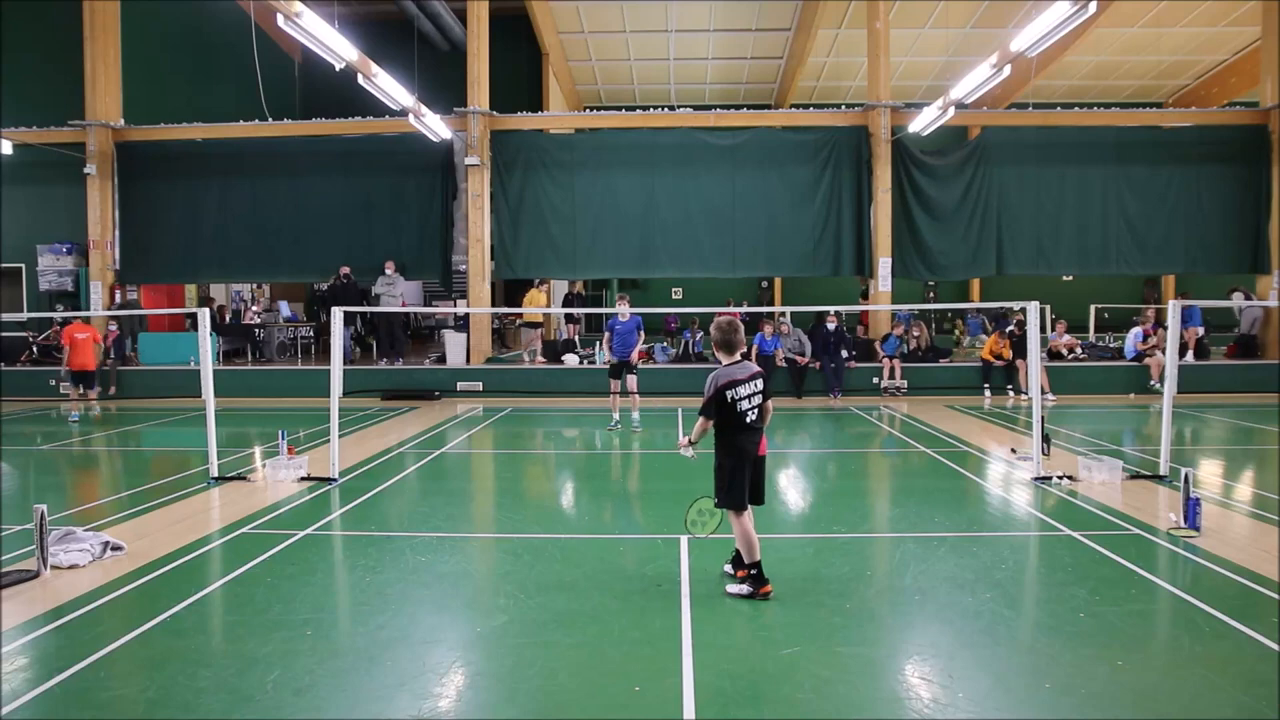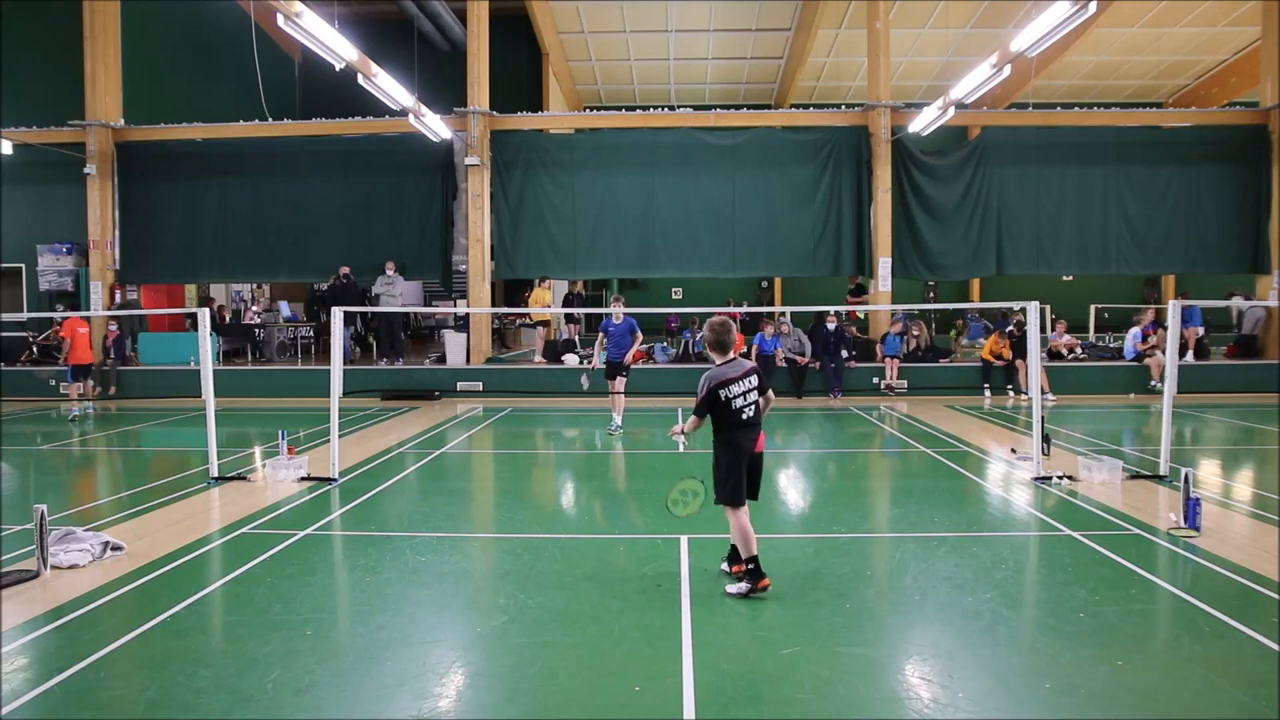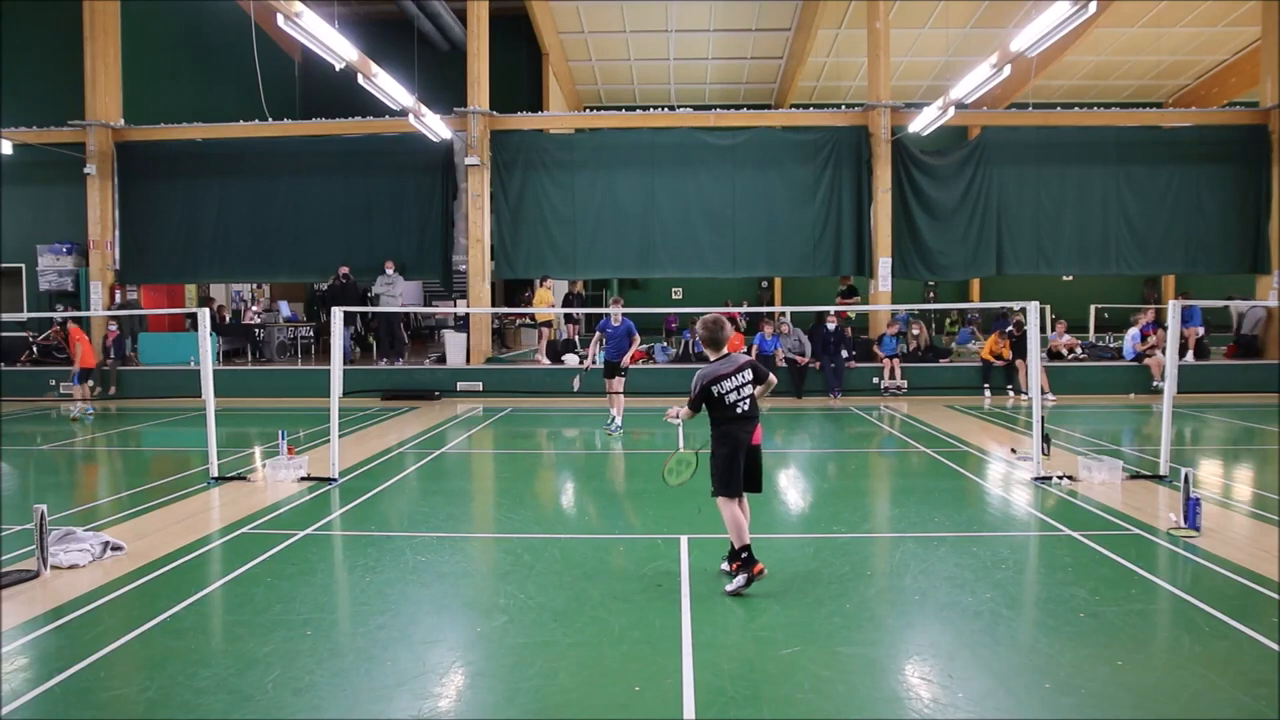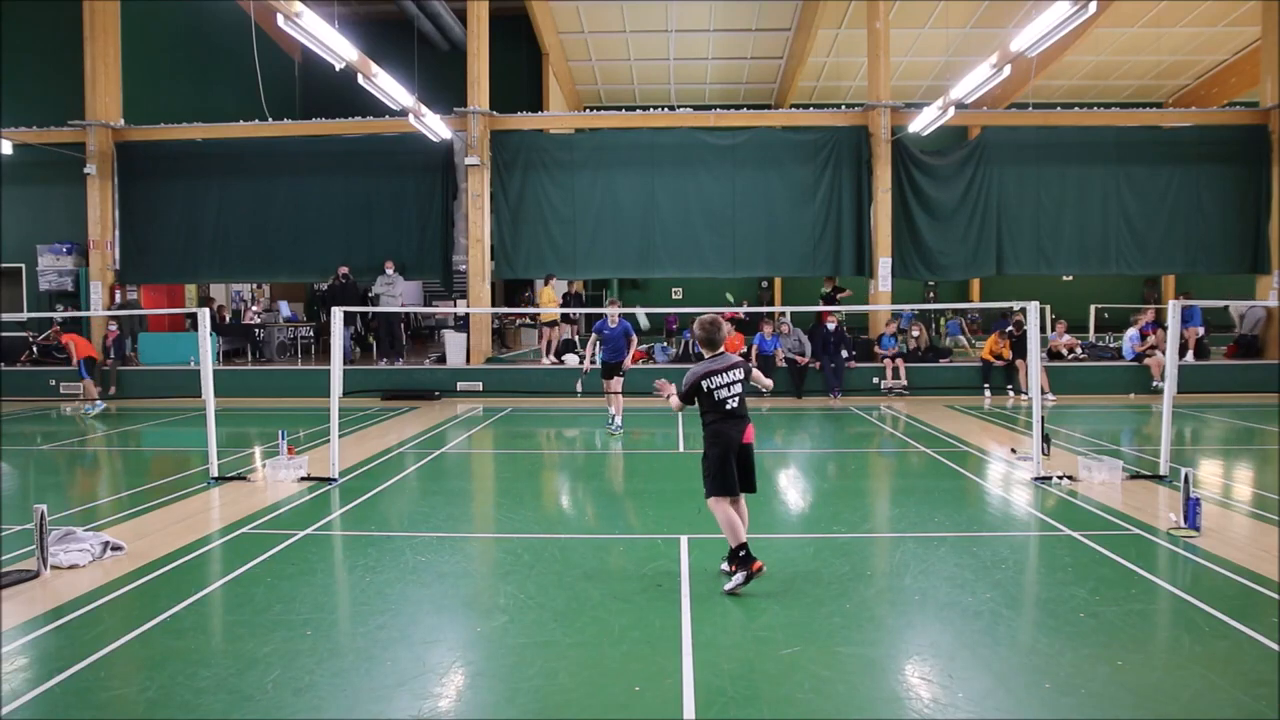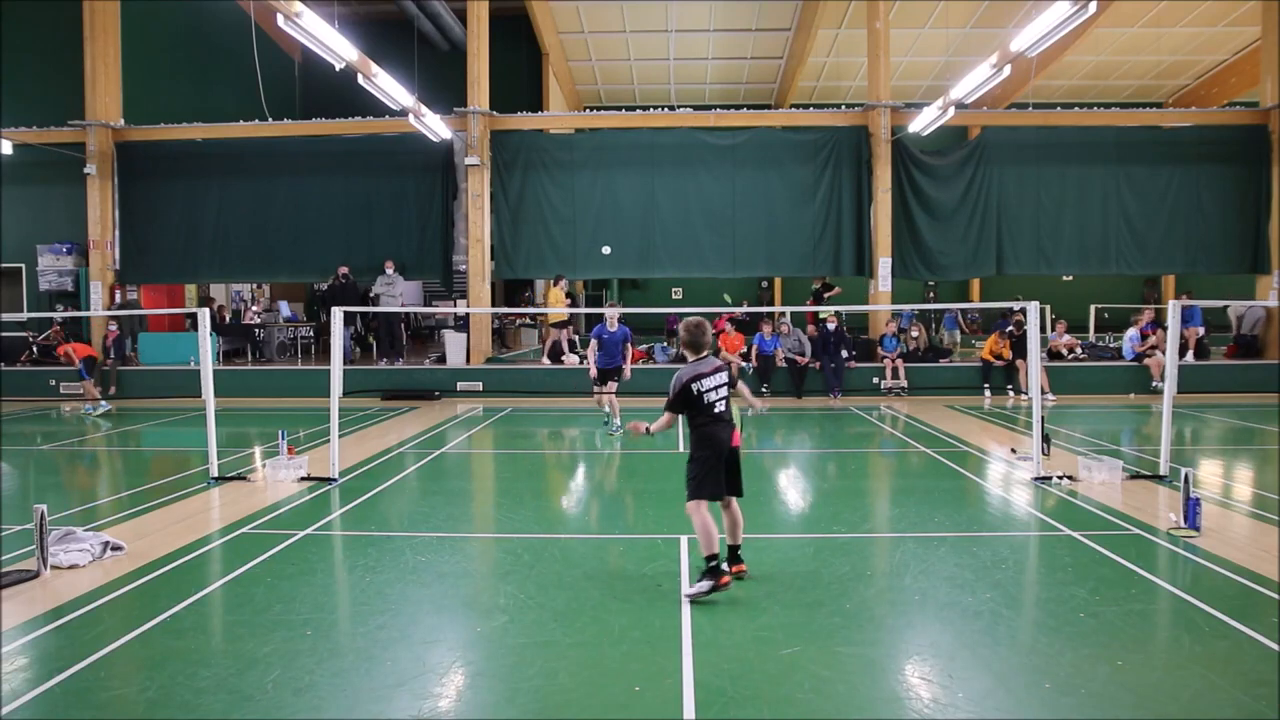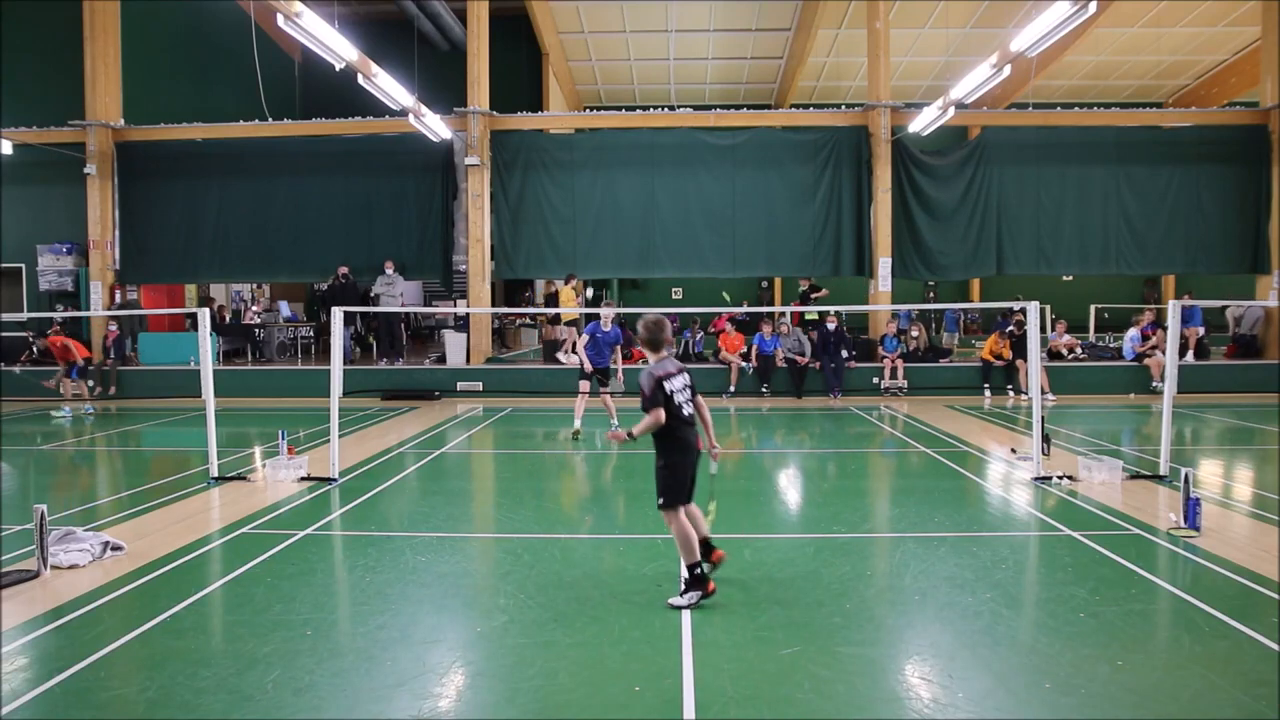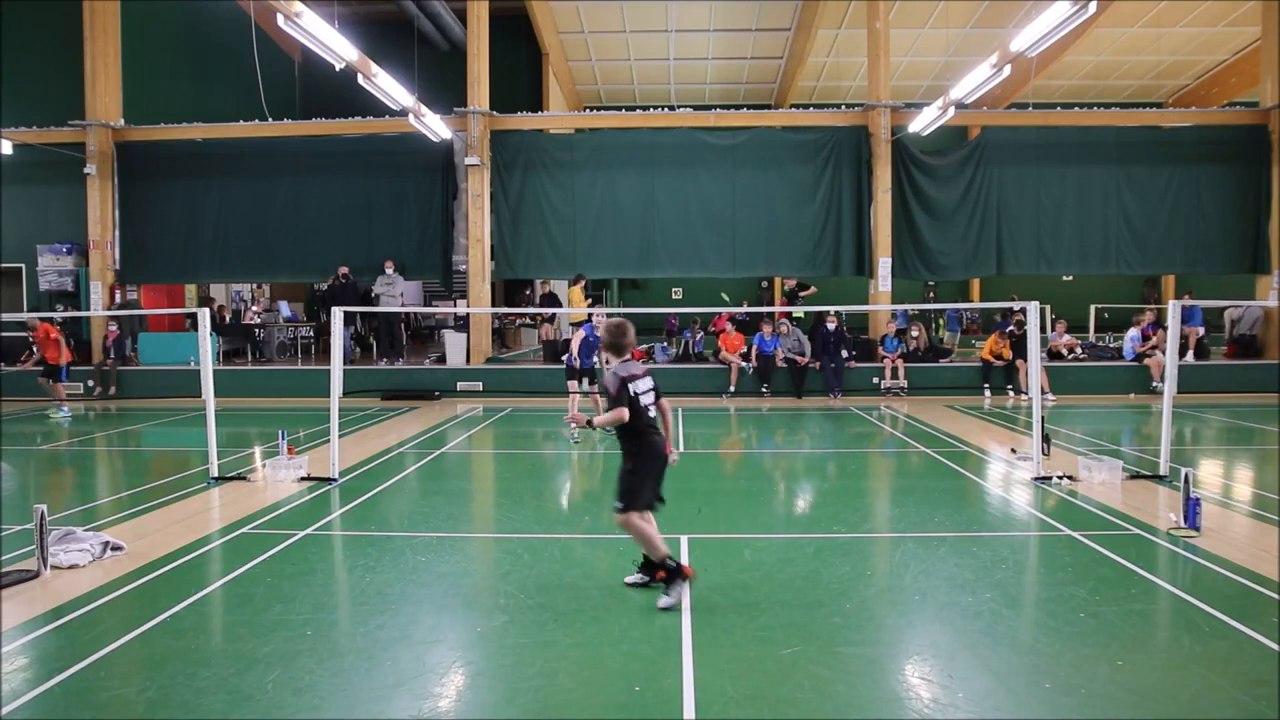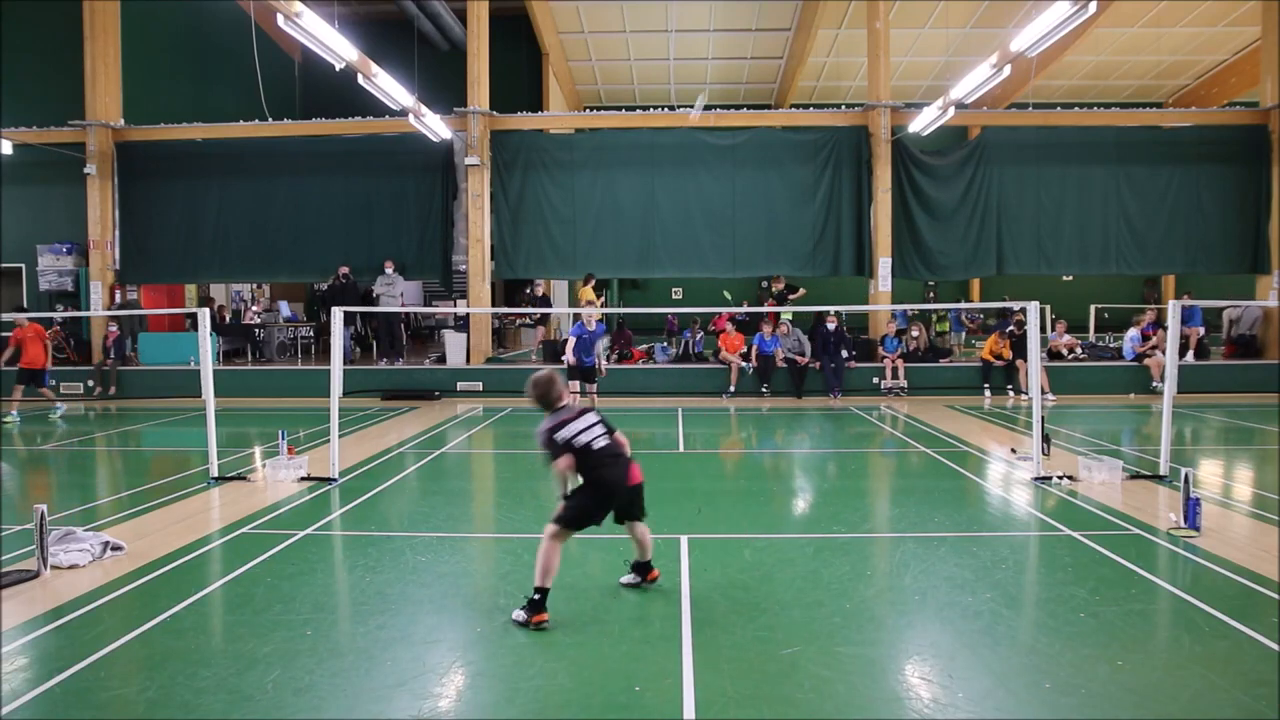
dt=0.3s
person 1, frame 1
left shoulder: (717, 379)
right shoulder: (756, 371)
left elbow: (706, 422)
right elbow: (767, 409)
left wrist: (690, 440)
left hip: (732, 451)
right hip: (757, 448)
left knee: (737, 513)
right knee: (744, 508)
left ankle: (757, 579)
right ankle: (741, 562)
person 1, frame 2
left shoulder: (711, 379)
right shoulder: (751, 368)
left elbow: (697, 420)
right elbow: (769, 399)
left wrist: (681, 430)
left hip: (730, 447)
right hip: (755, 442)
left knee: (733, 509)
right knee: (740, 502)
left ankle: (755, 574)
right ankle: (736, 558)
person 1, frame 3
left shoulder: (704, 376)
right shoulder: (746, 362)
left elbow: (690, 412)
right elbow: (771, 381)
left wrist: (676, 413)
left hip: (727, 441)
right hip: (751, 436)
left knee: (726, 501)
right knee: (739, 497)
left ankle: (749, 562)
right ankle: (736, 556)
person 1, frame 4
left shoulder: (696, 374)
right shoulder: (738, 362)
left elbow: (679, 406)
right elbow: (753, 374)
left wrist: (670, 393)
right wrist: (765, 383)
left hip: (719, 440)
right hip: (743, 435)
left knee: (717, 502)
right knee: (736, 497)
left ankle: (746, 560)
right ankle: (736, 558)
person 1, frame 5
left shoulder: (683, 377)
right shoulder: (720, 366)
left elbow: (670, 419)
right elbow: (737, 385)
left wrist: (648, 429)
right wrist: (753, 402)
left hip: (705, 443)
right hip: (729, 438)
left knee: (696, 506)
right knee: (728, 501)
left ankle: (714, 572)
right ankle: (735, 560)
person 1, frame 6
left shoulder: (650, 376)
right shoulder: (679, 368)
left elbow: (657, 417)
right elbow: (700, 405)
left wrist: (630, 435)
right wrist: (712, 441)
left hip: (672, 450)
right hip: (691, 444)
left knee: (672, 514)
right knee: (684, 505)
left ankle: (699, 581)
right ankle: (710, 551)
person 1, frame 7
left shoulder: (615, 377)
right shoulder: (643, 371)
left elbow: (622, 415)
right elbow: (664, 408)
left wrist: (590, 422)
right wrist: (669, 446)
left hip: (640, 454)
right hip: (656, 448)
left knee: (627, 518)
right knee: (639, 511)
left ankle: (675, 570)
right ankle: (651, 568)
person 1, frame 8
left shoulder: (548, 429)
right shoulder: (587, 412)
left elbow: (564, 466)
right elbow: (621, 440)
left wrist: (565, 496)
left hip: (598, 484)
right hip: (629, 475)
left knee: (553, 536)
right knee: (634, 521)
left ankle: (536, 608)
right ankle: (644, 569)
